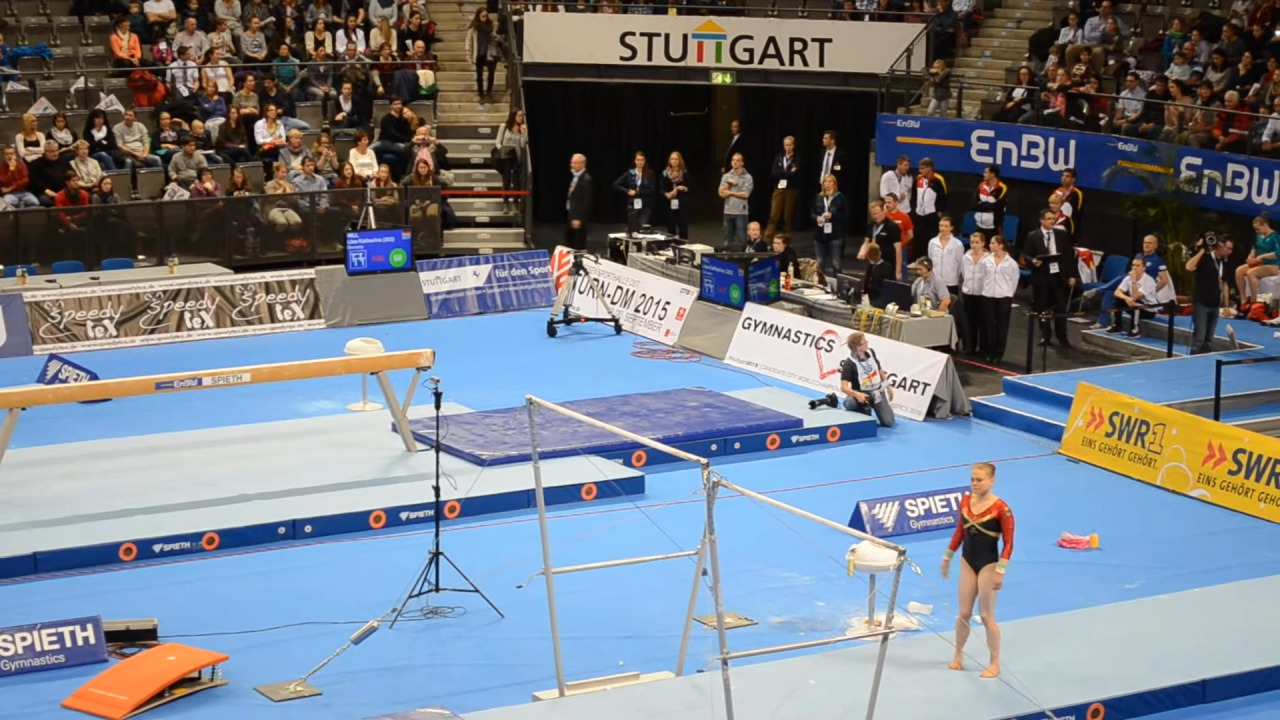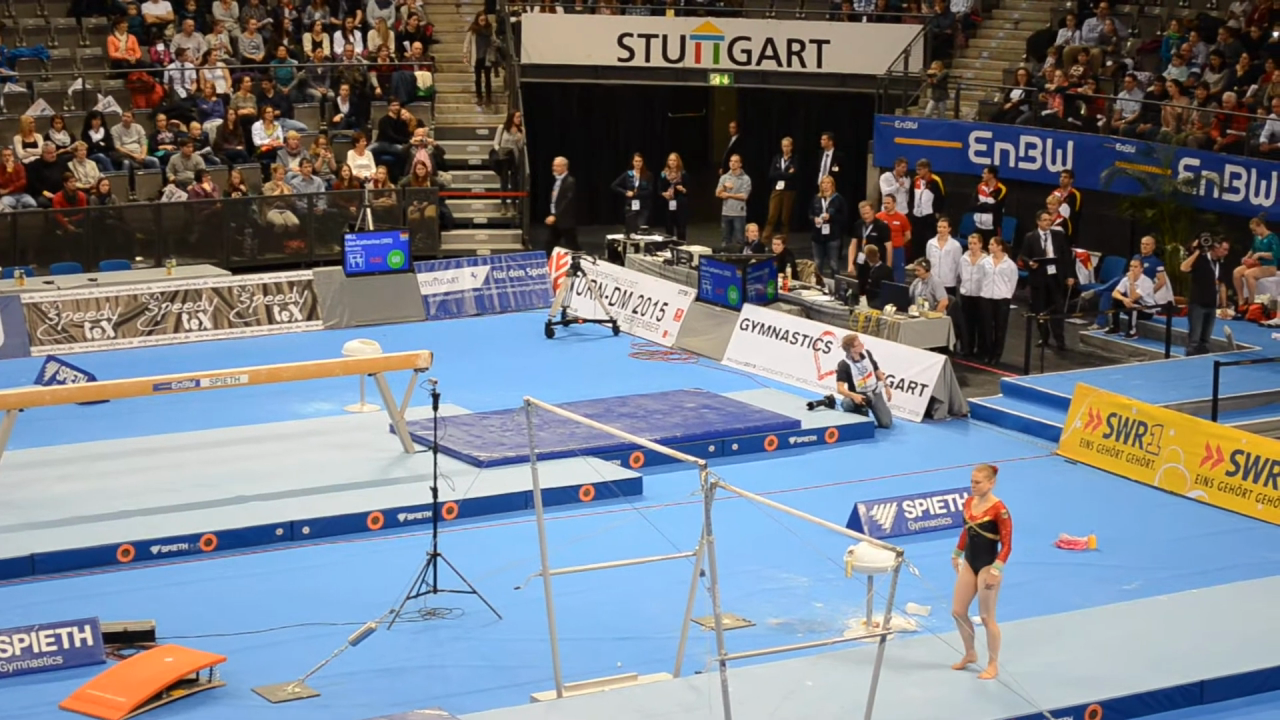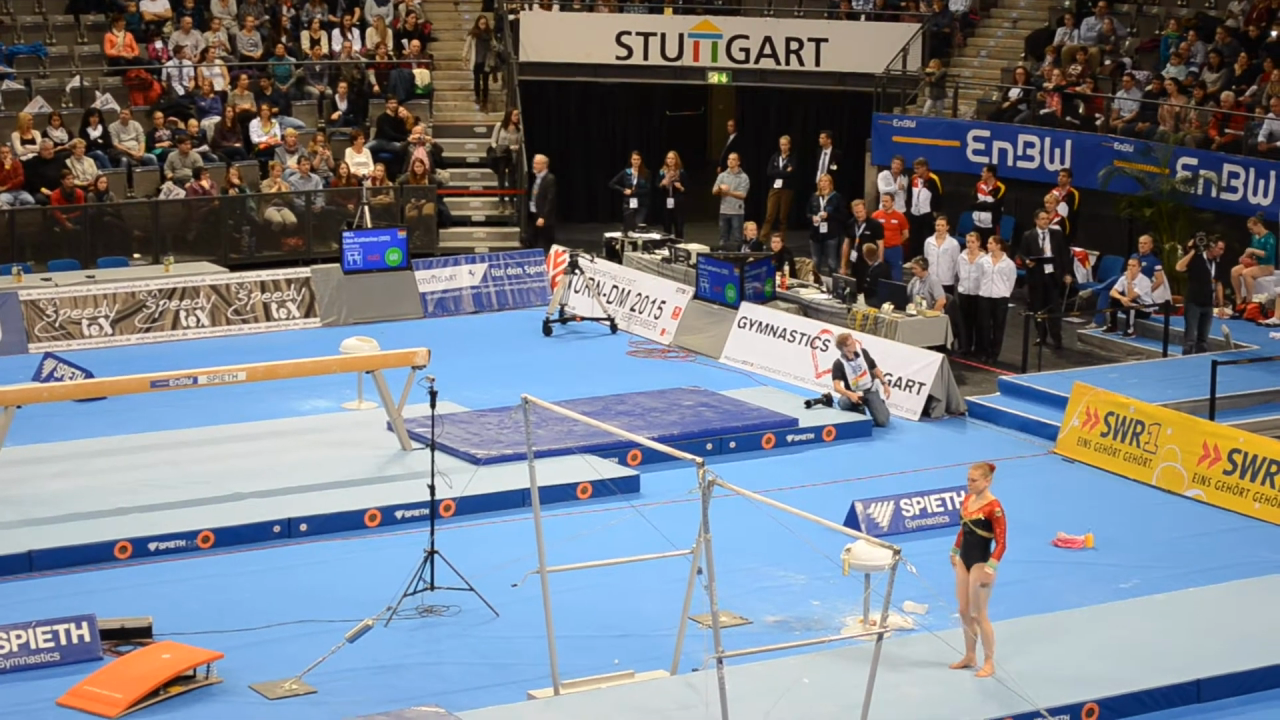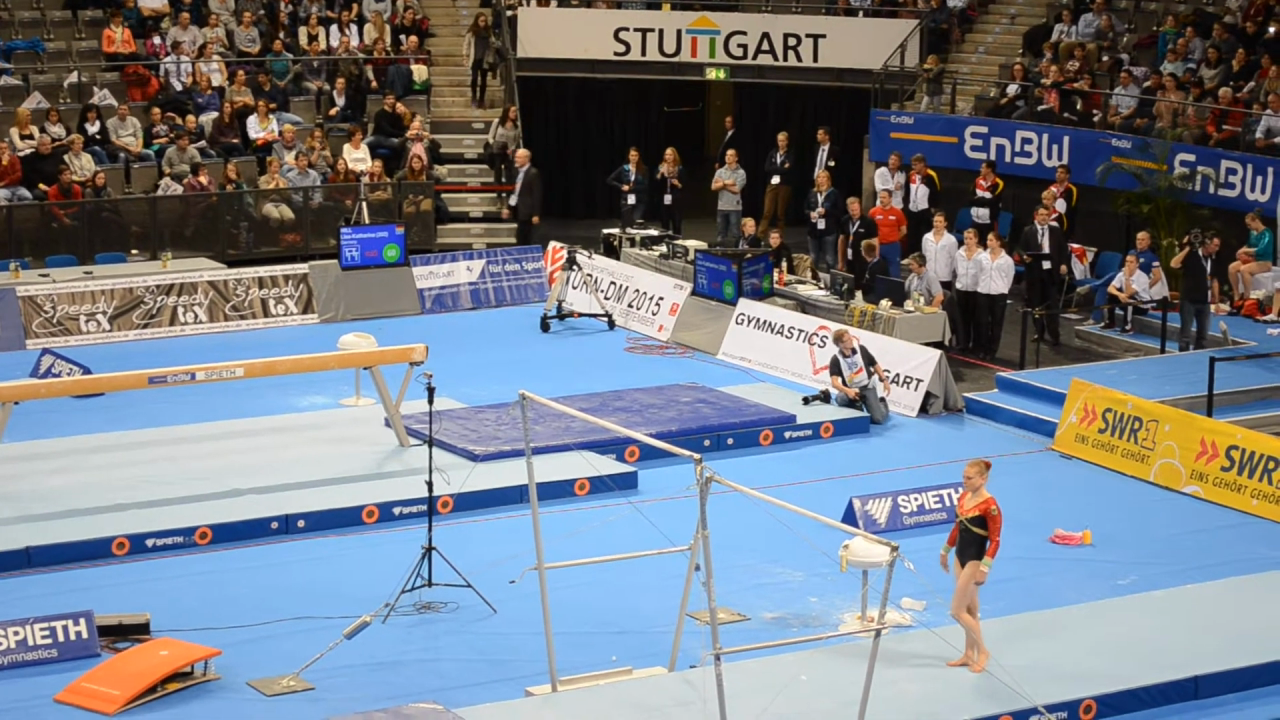
dt=0.2s
person 1, frame 1
left shoulder: (1001, 508)
right shoulder: (965, 501)
left elbow: (1008, 543)
right elbow: (959, 532)
left wrist: (1001, 570)
right wrist: (947, 557)
left hip: (988, 565)
right hip: (967, 562)
left knee: (987, 616)
right knee: (964, 613)
left ankle: (994, 663)
right ankle: (958, 654)
person 1, frame 2
left shoulder: (999, 510)
right shoulder: (969, 502)
left elbow: (1007, 545)
left wrist: (995, 571)
right wrist: (956, 555)
left hip: (987, 566)
right hip: (969, 563)
left knee: (987, 617)
right knee: (958, 611)
left ankle: (993, 665)
right ankle: (970, 654)
person 1, frame 3
left shoulder: (994, 508)
right shoulder: (968, 499)
left elbow: (1001, 543)
left wrist: (989, 570)
right wrist: (954, 552)
left hip: (980, 563)
right hip: (964, 560)
left knee: (978, 615)
right knee: (964, 612)
left ankle: (989, 663)
right ankle: (970, 656)
person 1, frame 4
left shoulder: (990, 505)
right shoulder: (963, 497)
left elbow: (994, 541)
left wrist: (984, 569)
right wrist: (945, 551)
left hip: (975, 561)
right hip: (960, 557)
left knee: (957, 611)
right knee: (968, 608)
left ankle: (982, 652)
right ankle: (969, 654)
